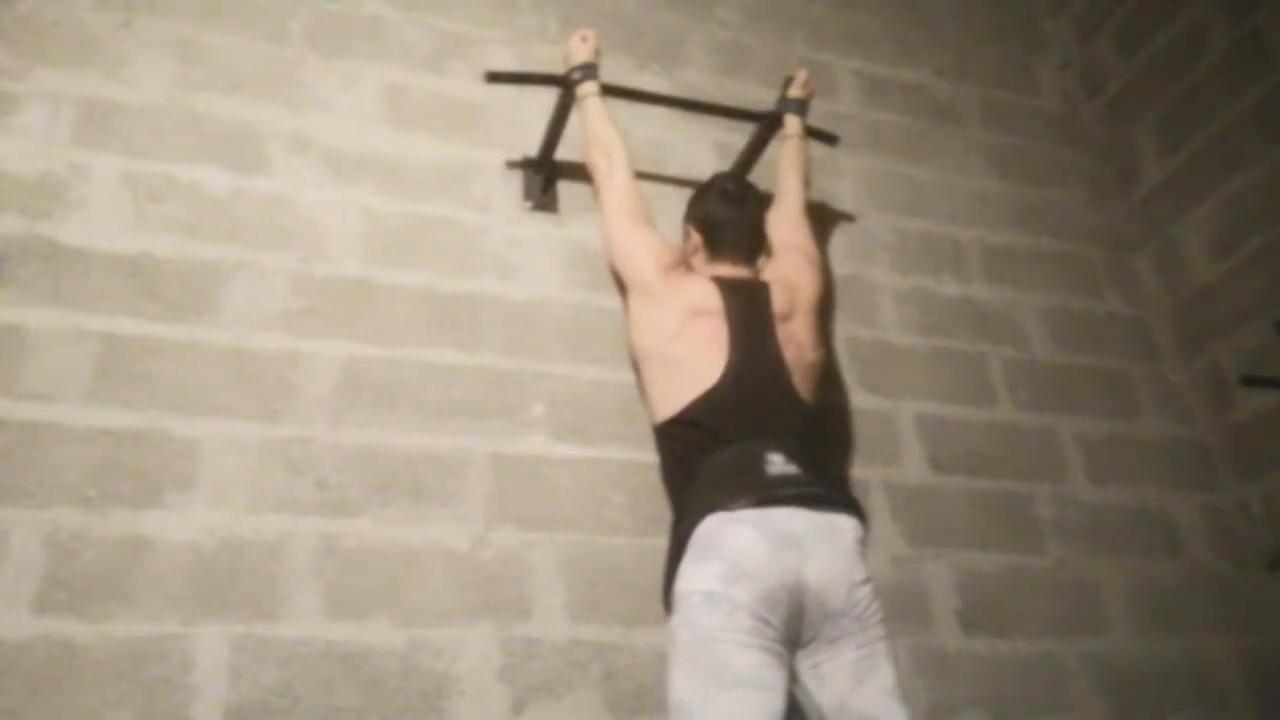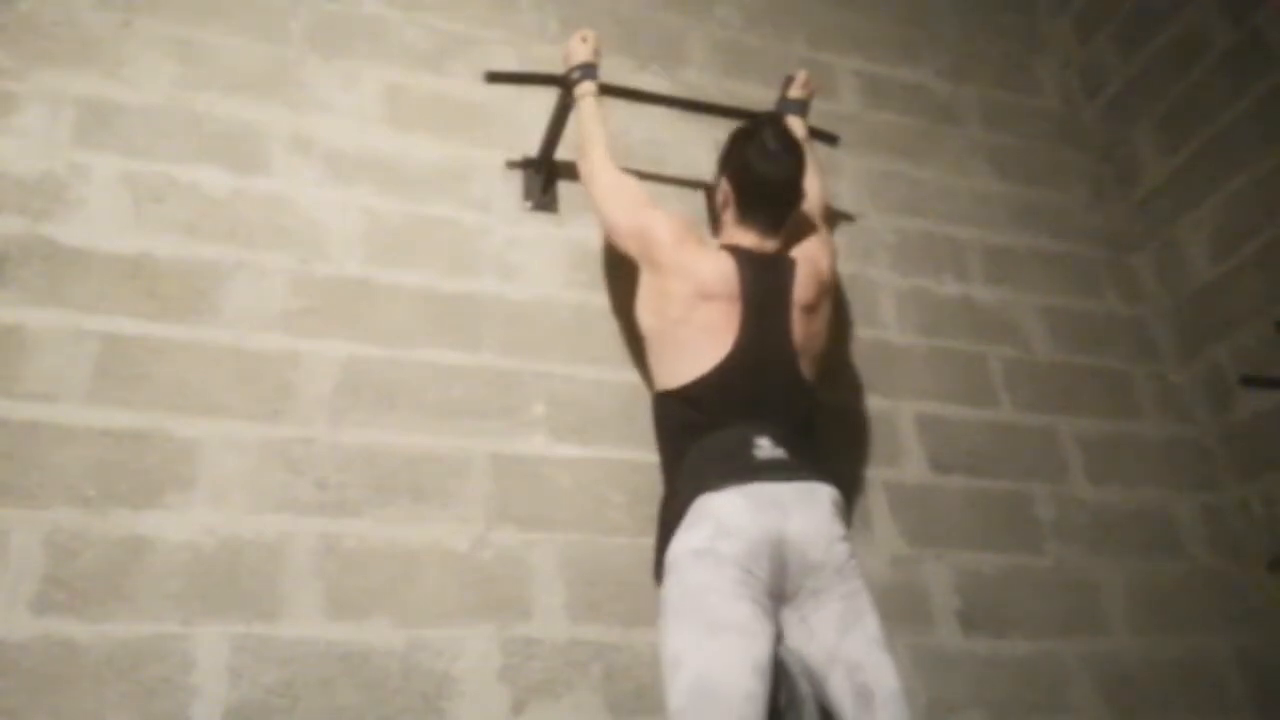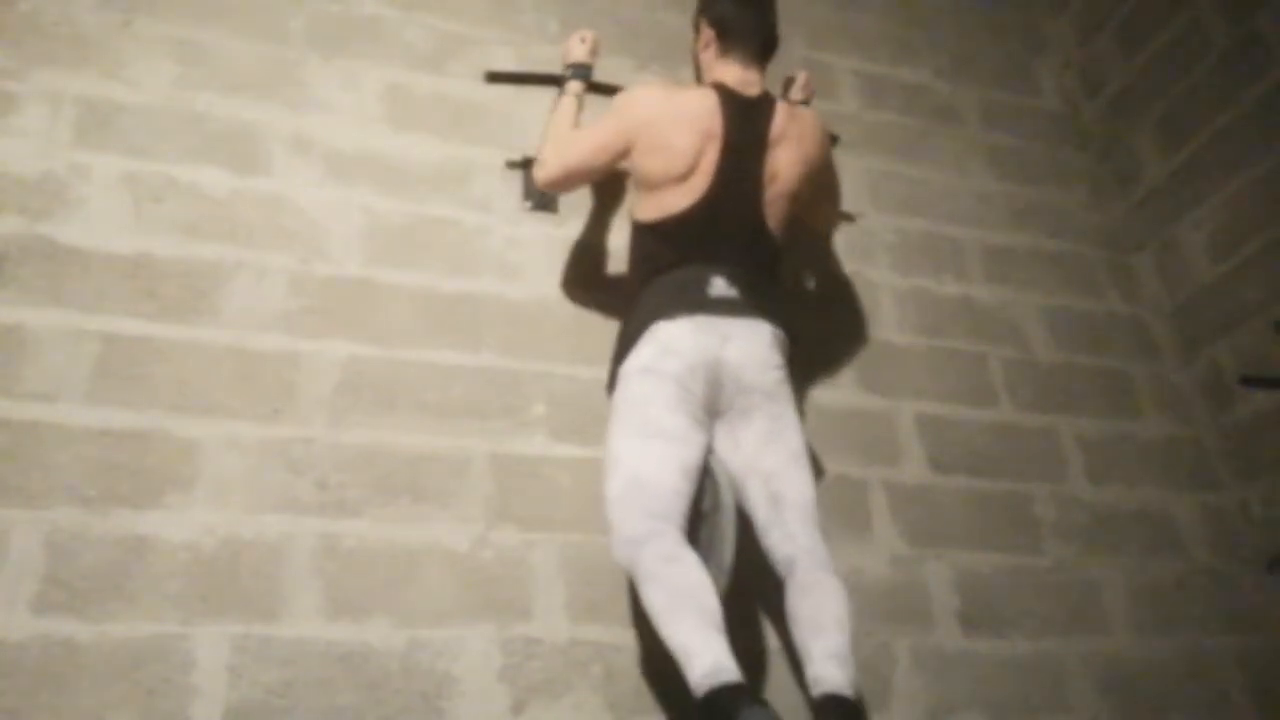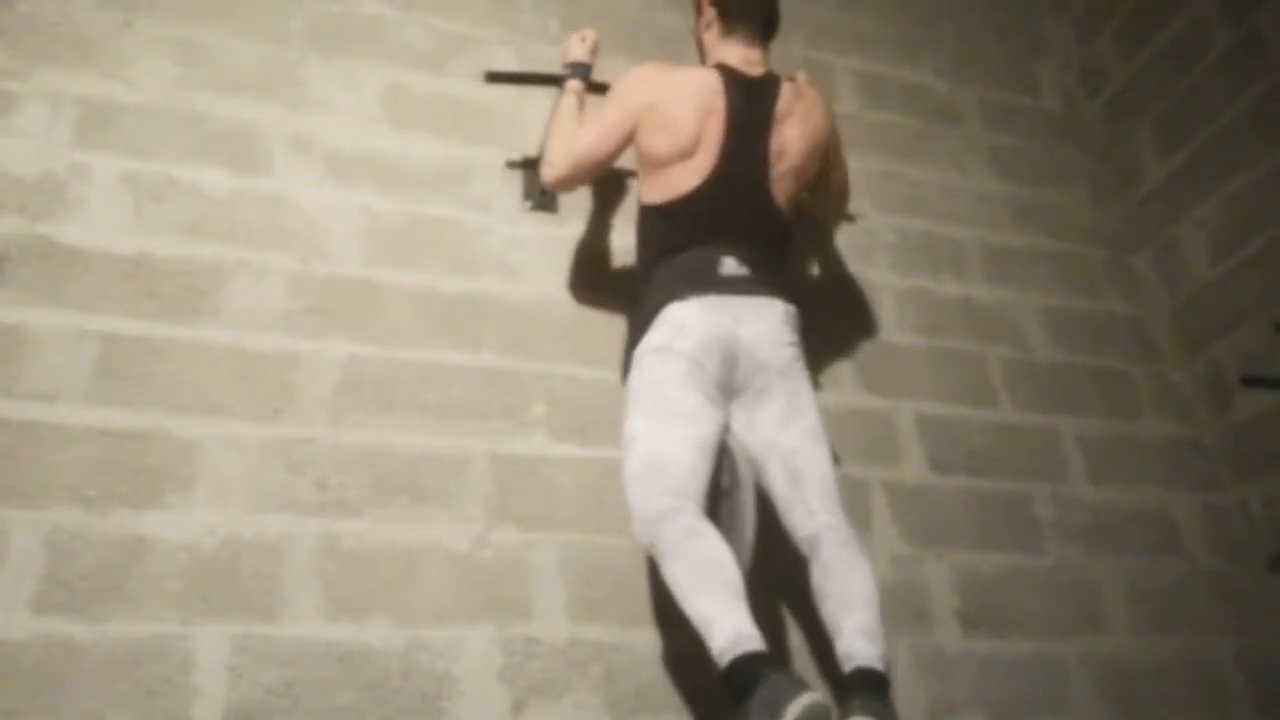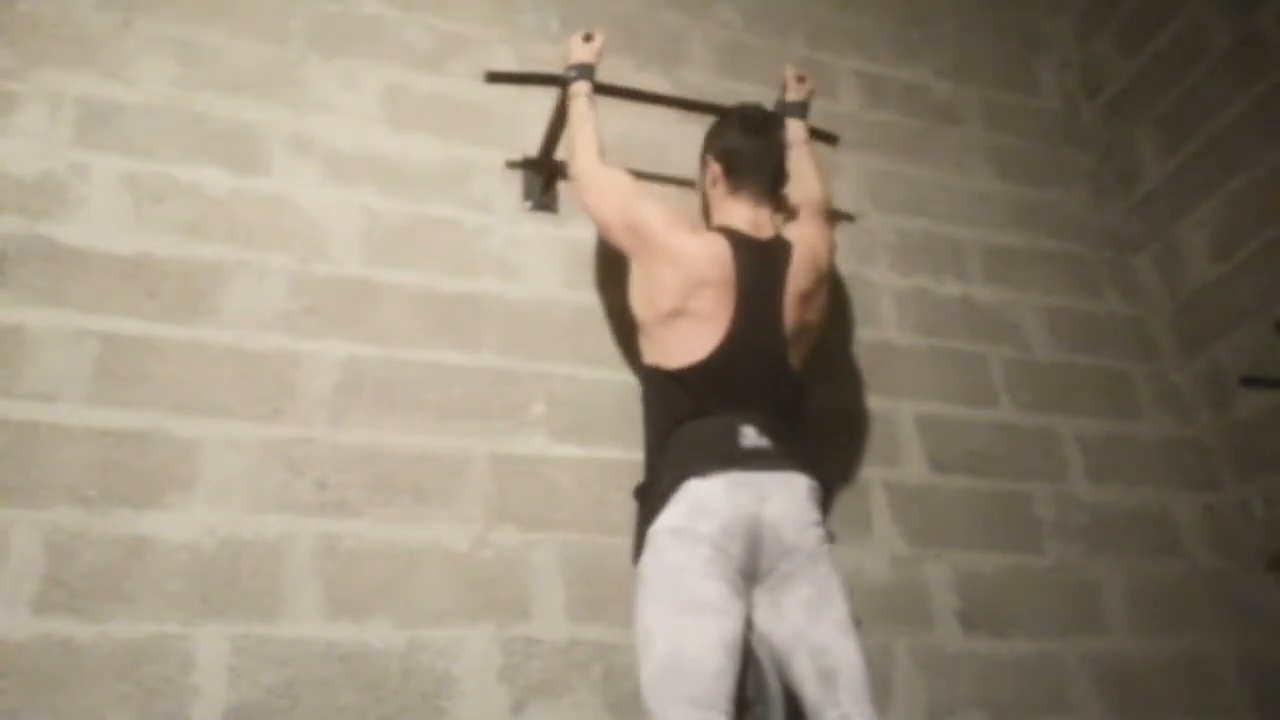
dt=1s
person 1, frame 1
left shoulder: (665, 292)
right shoulder: (794, 295)
left elbow: (611, 173)
right elbow: (790, 200)
left wrist: (585, 79)
right wrist: (792, 116)
left hip: (731, 542)
right hip: (830, 536)
person 1, frame 2
left shoulder: (677, 261)
right shoulder: (814, 270)
left elbow: (600, 171)
right elbow: (810, 195)
left wrist: (584, 79)
right wrist: (794, 116)
left hip: (718, 515)
right hip: (812, 508)
person 1, frame 3
left shoulder: (654, 107)
right shoulder: (805, 131)
left elbow: (549, 170)
left wrist: (575, 77)
left hip: (670, 341)
right hip: (756, 343)
left knee: (647, 527)
right knee: (800, 541)
person 1, frame 4
left shoulder: (656, 88)
right shoulder: (809, 110)
left elbow: (557, 169)
right elbow: (832, 204)
left wrist: (574, 76)
left hip: (683, 323)
right hip: (768, 322)
left knee: (668, 506)
right knee: (822, 518)
person 1, frame 5
left shoulder: (668, 248)
right shoulder: (811, 256)
left elbow: (588, 172)
right elbow: (812, 200)
left wrist: (580, 78)
right wrist: (795, 119)
left hip: (696, 501)
right hip: (789, 495)
